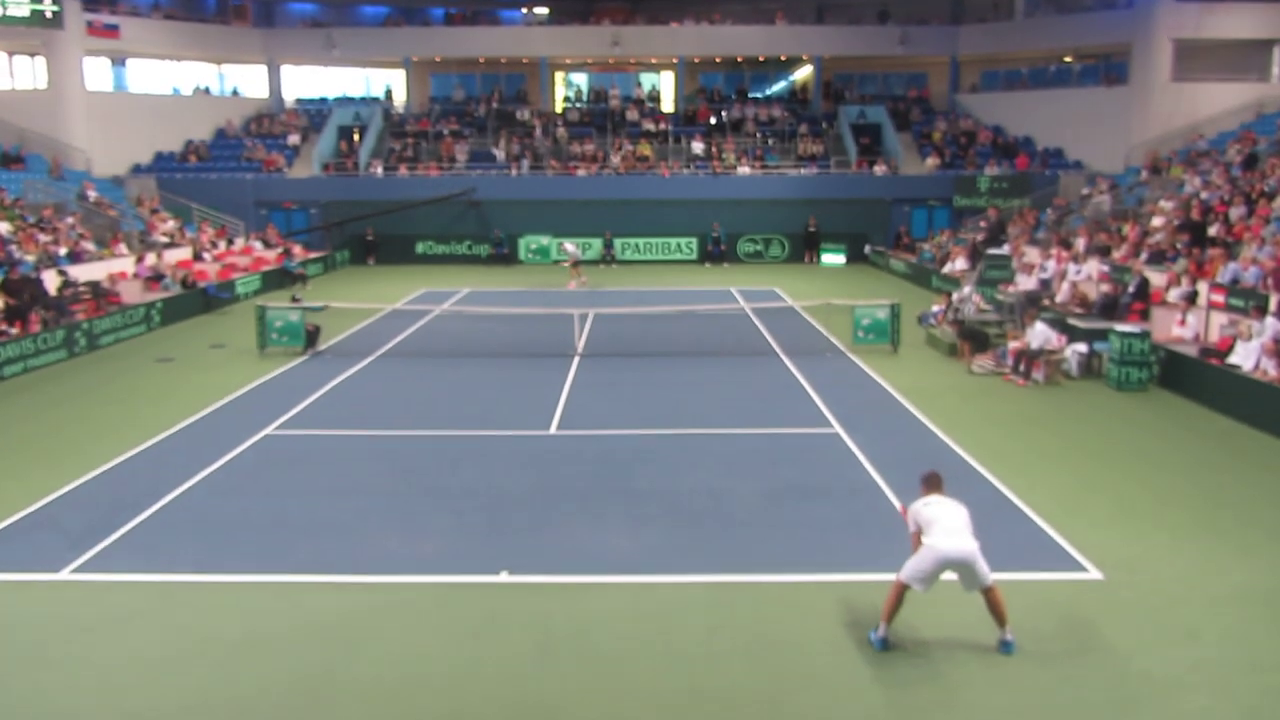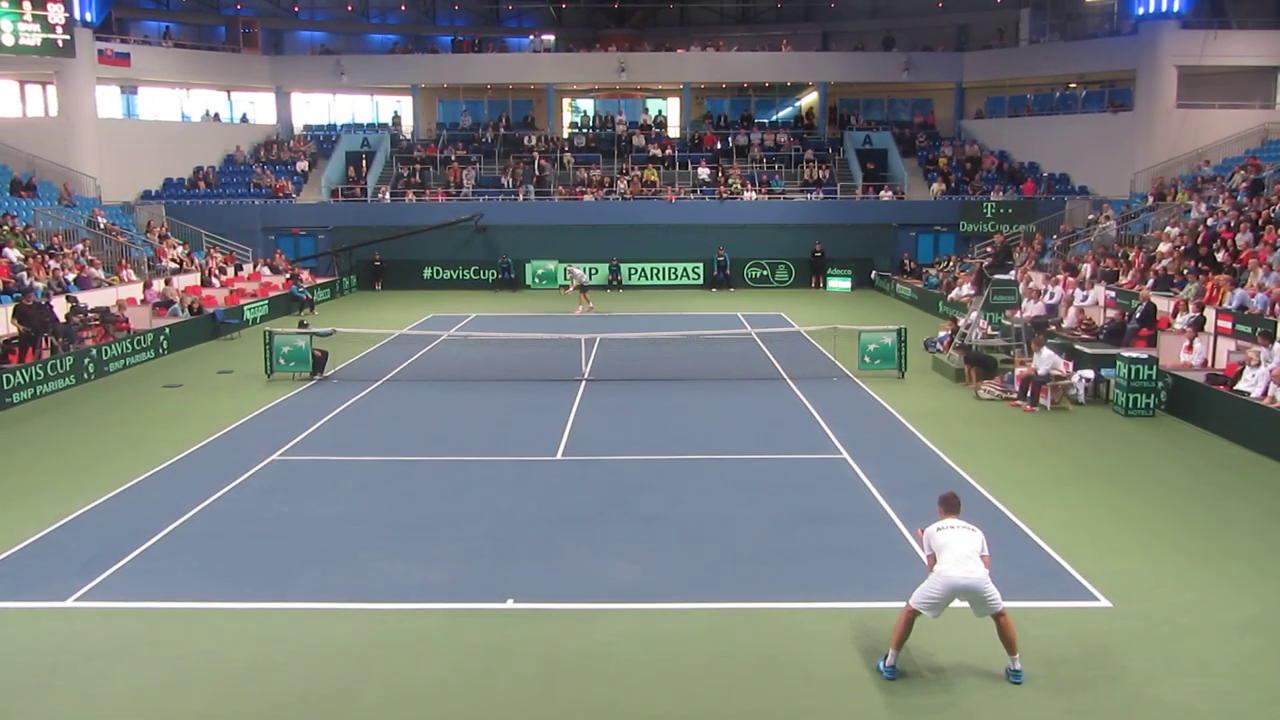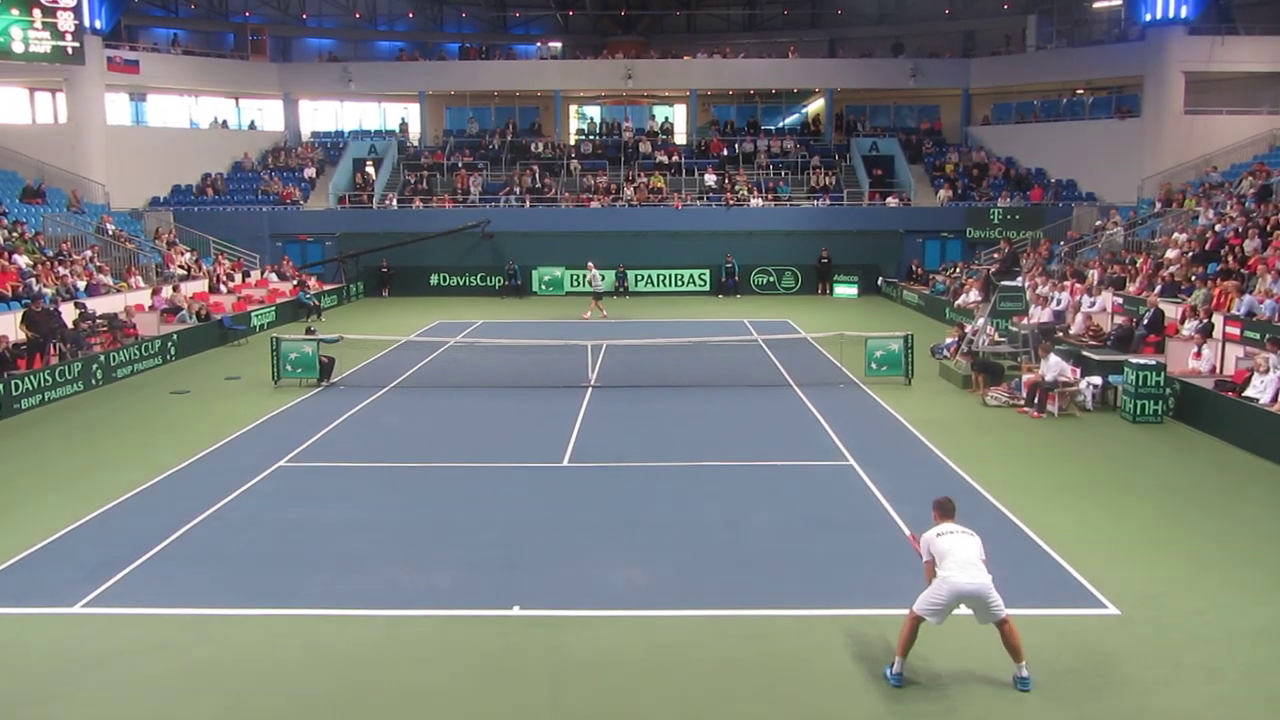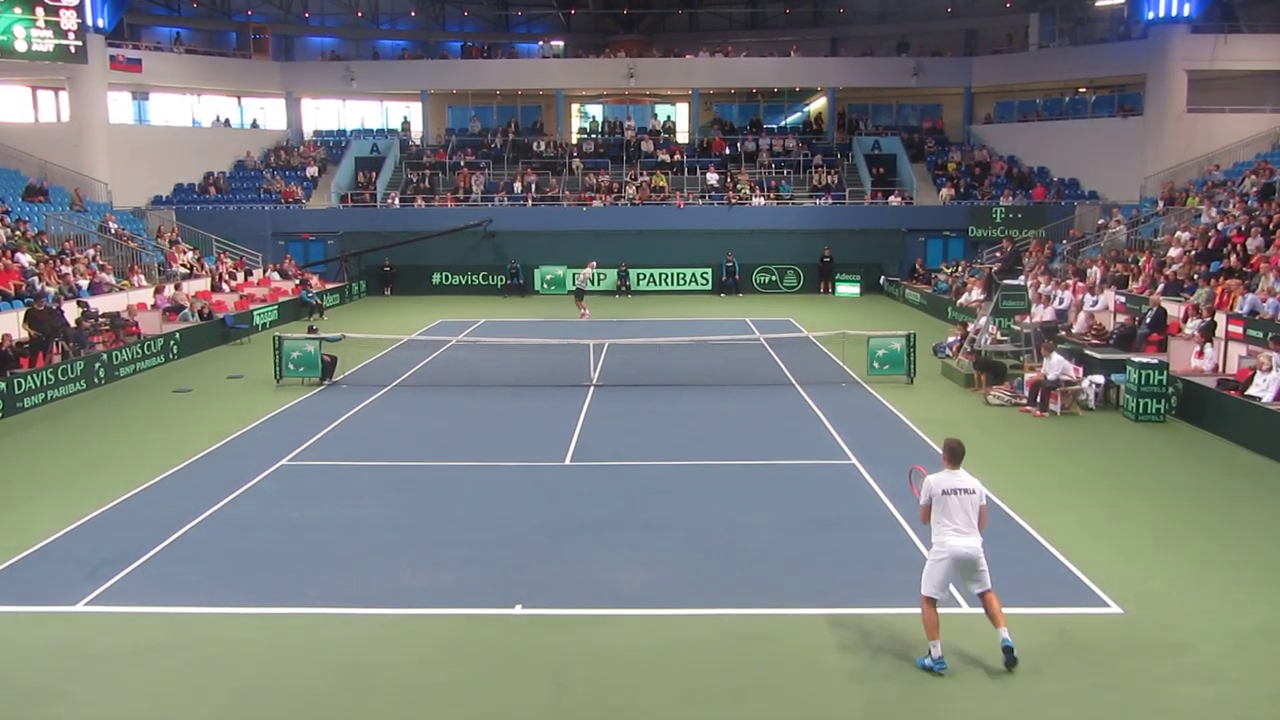
dt=1s
person 1, frame 1
left shoulder: (917, 506)
right shoulder: (960, 506)
left elbow: (916, 548)
left hip: (936, 549)
right hip: (968, 549)
left knee: (900, 585)
right knee: (989, 589)
left ankle: (881, 635)
right ankle: (1006, 638)
person 1, frame 2
left shoulder: (931, 530)
right shoulder: (976, 531)
left elbow: (931, 570)
left hip: (945, 577)
right hip: (978, 578)
left knee: (910, 612)
right knee: (1000, 615)
left ankle: (890, 664)
right ankle: (1015, 667)
person 1, frame 3
left shoulder: (929, 536)
right shoulder: (973, 535)
left elbow: (930, 579)
left hip: (950, 583)
right hip: (981, 583)
left knee: (913, 618)
right knee: (1004, 622)
left ankle: (896, 672)
right ankle: (1022, 675)
person 1, frame 4
left shoulder: (931, 482)
right shoulder: (976, 485)
left elbow: (924, 519)
right elbow: (982, 524)
left hip: (945, 549)
right hip: (973, 547)
left knee: (928, 600)
right knee: (987, 595)
left ankle: (935, 656)
right ankle: (1005, 640)
